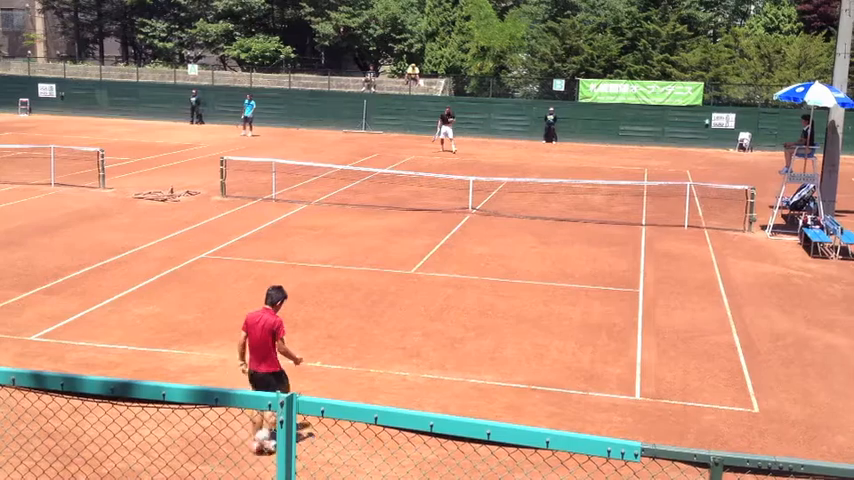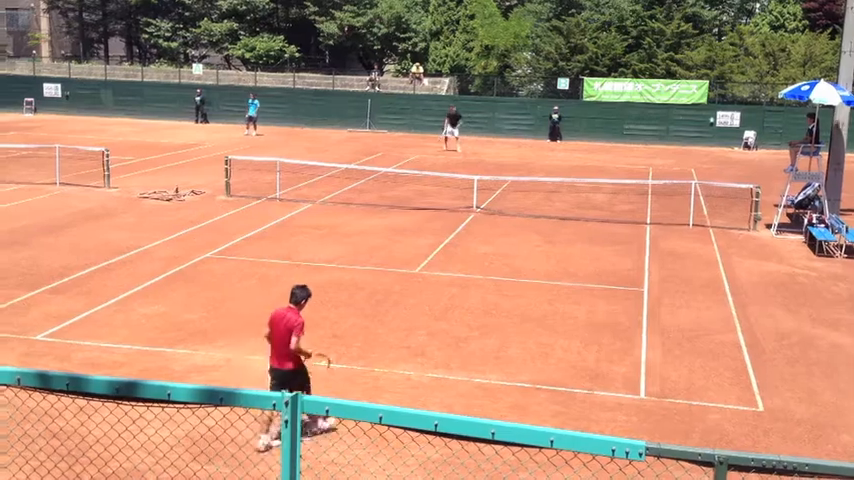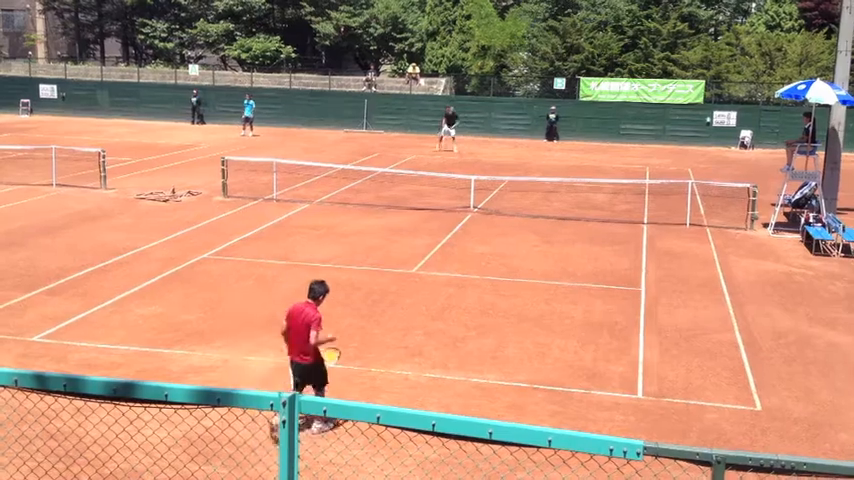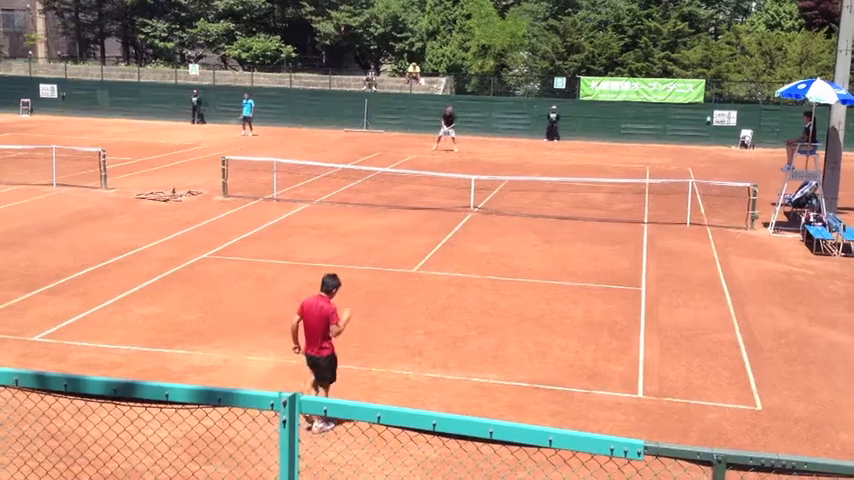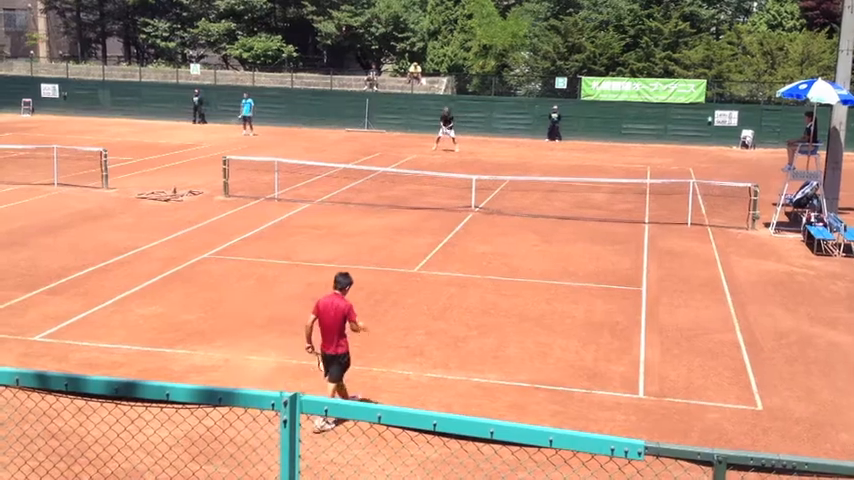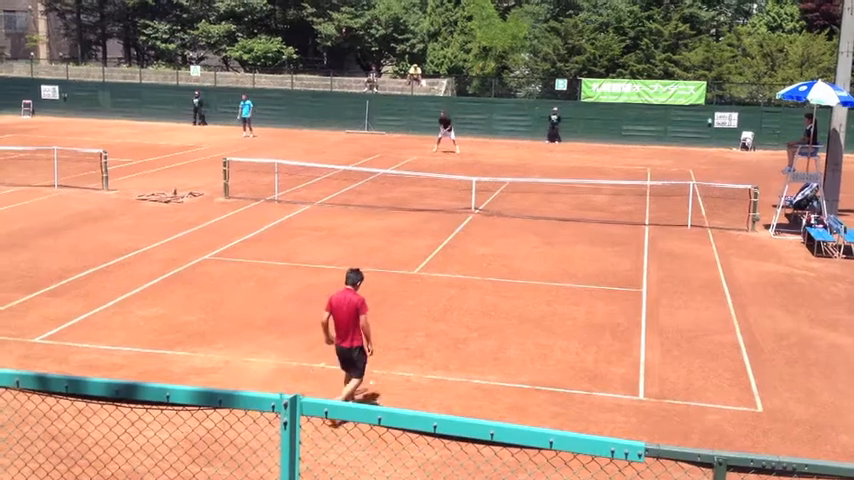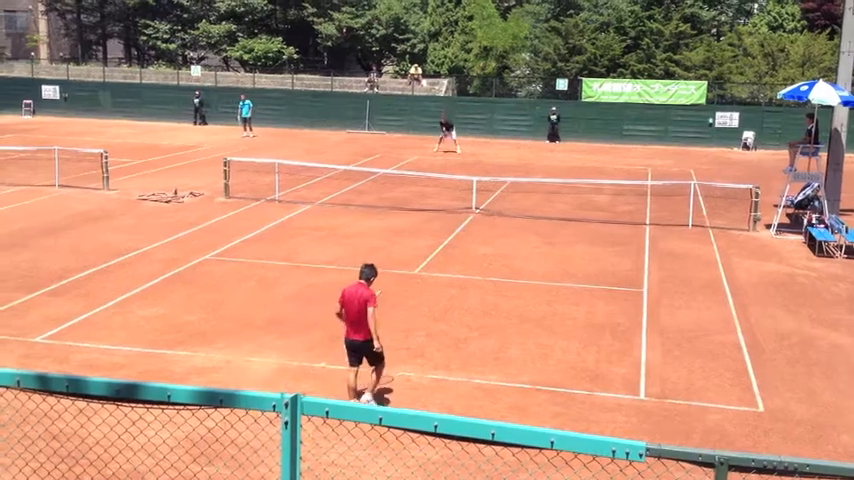
dt=0.2s
person 1, frame 1
left shoulder: (250, 317)
right shoulder: (276, 321)
left elbow: (241, 342)
right elbow: (281, 348)
left wrist: (242, 361)
right wrist: (295, 358)
left hip: (253, 370)
right hip: (271, 371)
left ankle: (258, 441)
right ankle: (264, 434)
person 1, frame 2
left shoulder: (276, 313)
right shoulder: (297, 320)
left elbow: (268, 335)
right elbow: (294, 347)
right wrist: (307, 353)
left hip: (275, 366)
right hip: (292, 367)
right knee: (306, 395)
left ankle: (264, 439)
right ankle: (315, 424)
person 1, frame 3
left shoulder: (294, 308)
right shoulder: (315, 315)
left elbow: (283, 331)
right elbow: (313, 341)
right wrist: (328, 339)
left hip: (295, 359)
right hip: (311, 362)
left knee: (295, 392)
right knee: (319, 391)
right ankle: (319, 423)
person 1, frame 4
left shoulder: (306, 302)
right shoulder: (330, 308)
left elbow: (294, 325)
right elbow: (335, 332)
left wrist: (295, 343)
right wrist: (346, 319)
left hip: (309, 353)
right hip: (325, 354)
left knee: (317, 380)
right knee: (324, 387)
right ankle: (320, 422)
person 1, frame 5
left shoulder: (321, 301)
right shoulder: (346, 305)
left elbow: (309, 324)
right elbow: (354, 328)
left wrist: (308, 342)
right wrist: (361, 327)
left hip: (325, 350)
right hip: (340, 351)
left knee: (336, 378)
right knee: (332, 384)
right ankle: (322, 420)
person 1, frame 6
left shoulder: (334, 298)
right shoulder: (359, 300)
left elbow: (324, 321)
right elbow: (364, 325)
left wrist: (328, 336)
right wrist: (369, 343)
left hip: (340, 345)
right hip: (355, 346)
left knee: (349, 375)
right knee: (356, 379)
person 1, frame 7
left shoulder: (346, 291)
right shoulder: (369, 294)
left elbow: (338, 312)
right elbow: (371, 318)
right wrist: (376, 339)
left hip: (350, 338)
right hip: (365, 339)
left knee: (353, 370)
right knee: (379, 365)
left ankle: (352, 401)
right ankle: (368, 396)
